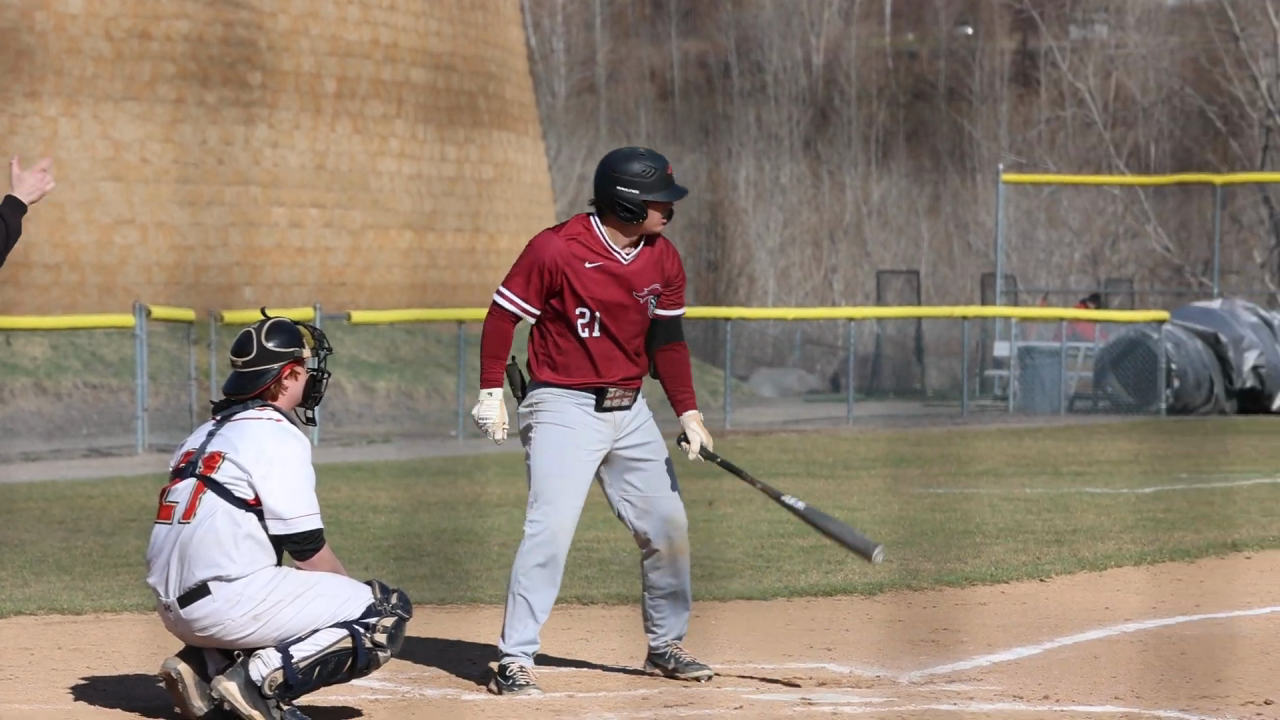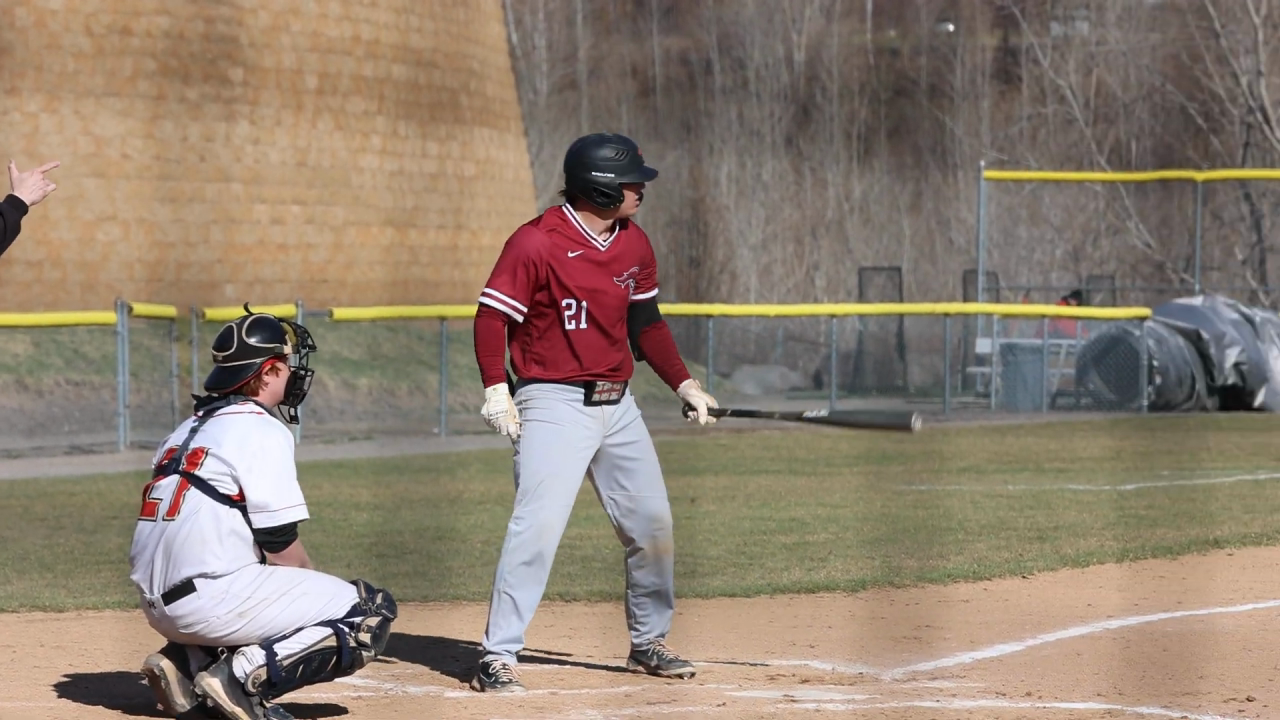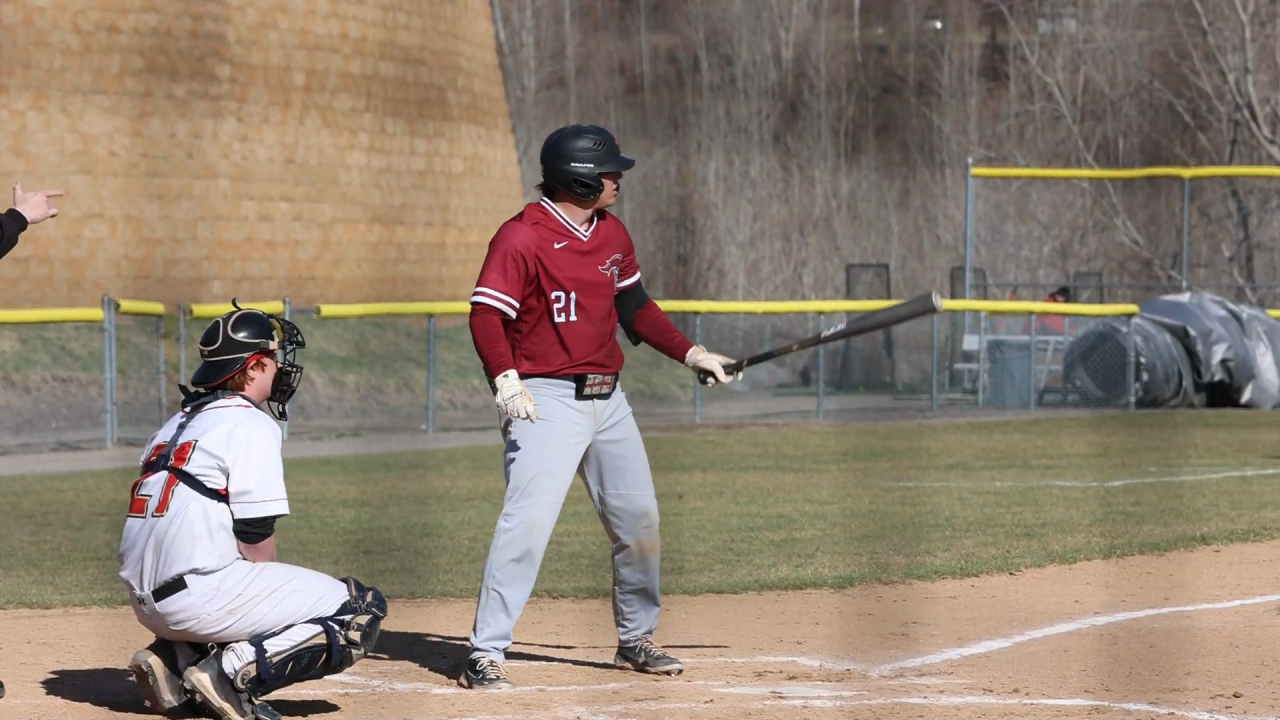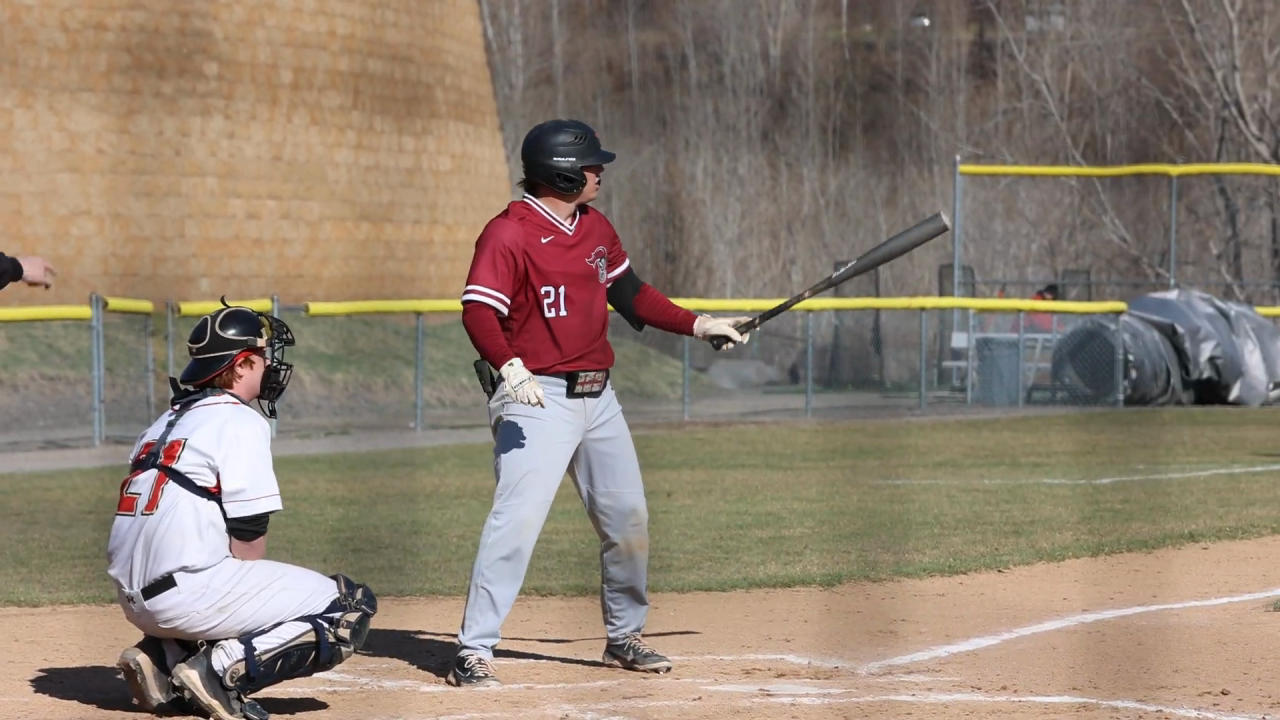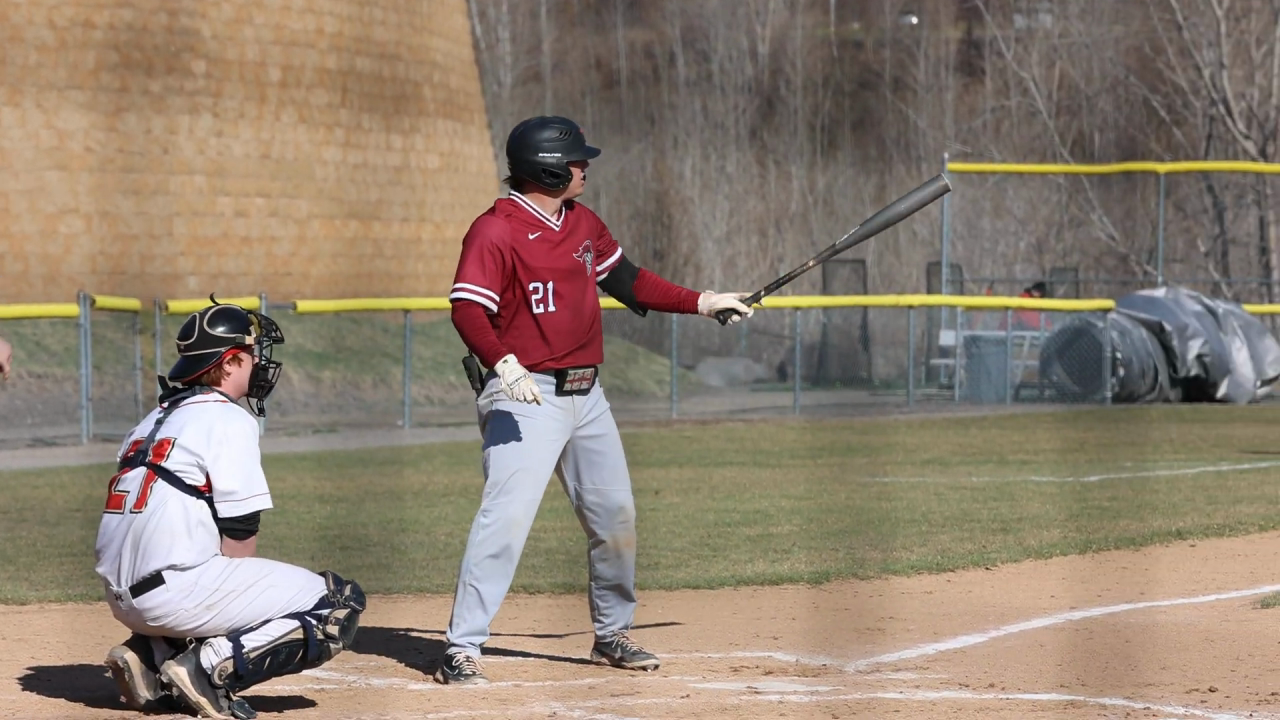
dt=0.1s
person 1, frame 1
left shoulder: (664, 258)
right shoulder: (557, 249)
left elbow: (667, 340)
right elbow: (503, 316)
left wrist: (689, 413)
right wrist: (492, 391)
left hip: (630, 410)
right hip: (563, 408)
left knee: (668, 526)
right knee: (550, 528)
left ankle: (665, 645)
right ankle: (513, 658)
person 1, frame 2
left shoulder: (634, 243)
right shoulder: (537, 242)
right elbow: (492, 316)
left wrist: (685, 384)
right wrist: (496, 388)
left hip: (618, 403)
right hip: (554, 402)
left knee: (653, 524)
right knee: (538, 525)
left ankle: (648, 642)
right ankle: (498, 655)
person 1, frame 3
left shoulder: (612, 232)
right shoulder: (522, 236)
left elbow: (634, 306)
right elbow: (485, 315)
left wrist: (691, 352)
right wrist: (506, 378)
left hip: (608, 398)
right hip: (545, 402)
left knee: (639, 520)
right knee: (526, 523)
left ankle: (634, 638)
right ankle: (484, 652)
person 1, frame 4
left shoulder: (596, 226)
right shoulder: (508, 233)
left elbow: (630, 293)
right elbow: (478, 312)
left wrist: (697, 325)
right wrist: (511, 367)
left hip: (598, 396)
right hip: (539, 399)
left knee: (627, 518)
right knee: (516, 520)
left ankle: (623, 636)
right ankle: (473, 650)
person 1, frame 5
left shoulder: (583, 221)
right shoulder: (496, 229)
left elbow: (628, 280)
right elbow: (467, 310)
left wrist: (702, 301)
right wrist: (506, 364)
left hip: (586, 394)
right hip: (526, 397)
left knee: (615, 516)
right knee: (505, 518)
left ankle: (612, 635)
right ankle: (461, 647)
person 2, frame 1
left shoulder: (208, 431)
right shoulder: (278, 435)
right elbow: (306, 549)
right wrist: (349, 591)
left hip: (174, 606)
right hip: (224, 601)
right knee: (388, 612)
left ankle: (203, 666)
right ankle: (258, 679)
person 2, frame 2
left shoulder: (190, 427)
right shoulder: (262, 430)
right elbow: (280, 542)
right wrist: (335, 593)
left hip: (158, 602)
right hip: (206, 597)
right knee: (372, 612)
left ankle: (186, 663)
right ankle: (242, 676)
person 2, frame 3
left shoulder: (179, 422)
right shoulder: (250, 423)
left elbow: (187, 524)
right elbow: (255, 538)
right wrist: (262, 597)
left hip: (147, 600)
right hip: (196, 592)
right knee: (362, 611)
left ankle: (173, 660)
right ankle: (231, 671)
person 2, frame 4
left shoulder: (168, 420)
right shoulder: (240, 421)
right elbow: (248, 535)
right wrist: (253, 597)
left hip: (135, 598)
right hip: (184, 590)
right knee: (352, 607)
left ankle: (161, 658)
right ankle: (221, 670)
person 2, frame 5
left shoulder: (156, 418)
right shoulder: (228, 419)
left elbow: (162, 521)
right elbow: (240, 534)
right wrist: (238, 593)
left hip: (123, 597)
right hip: (173, 589)
right knee: (340, 605)
left ankle: (149, 657)
right ankle: (207, 667)
